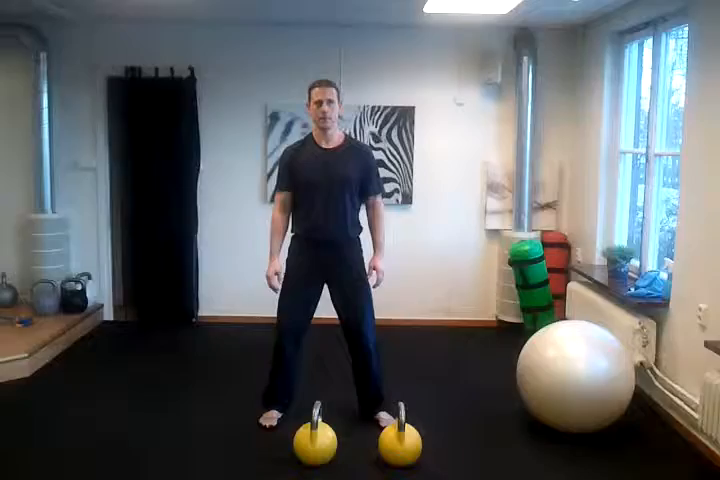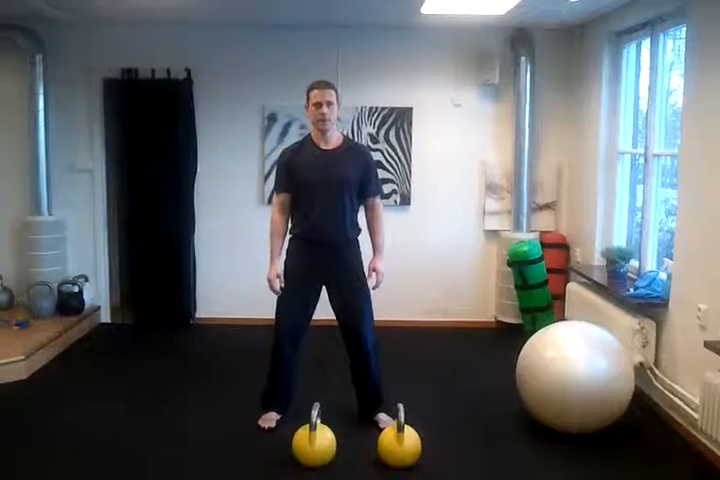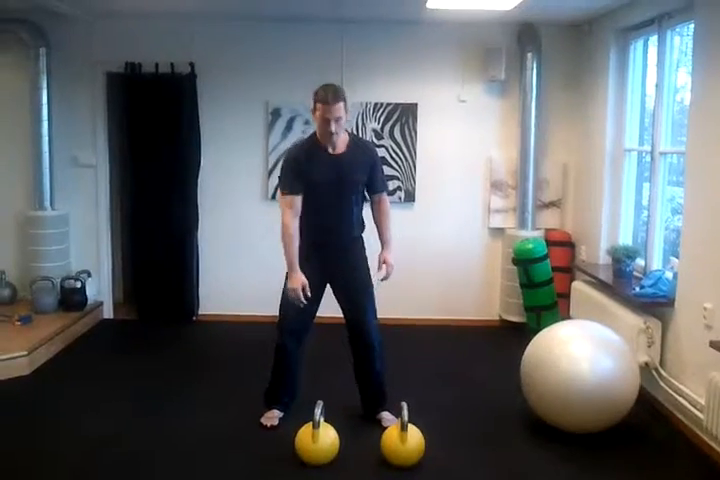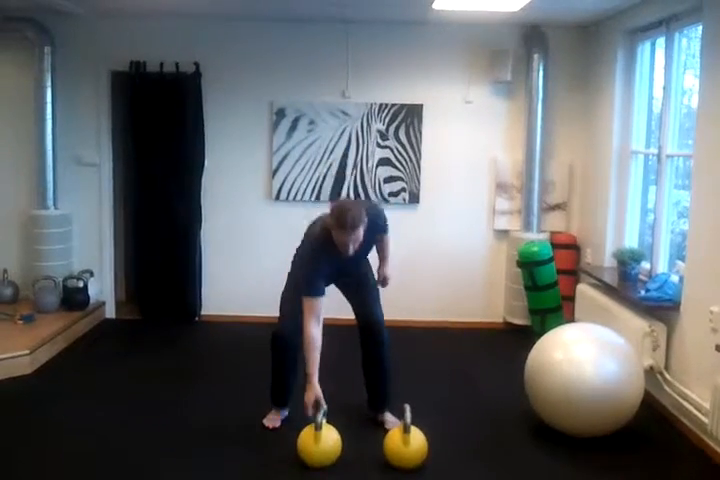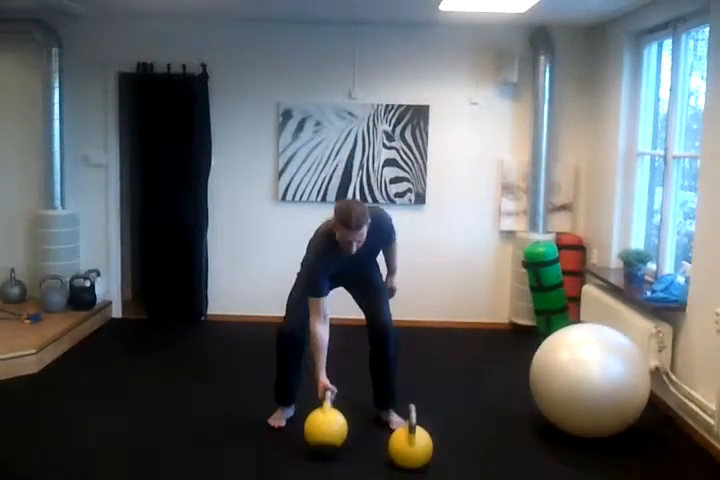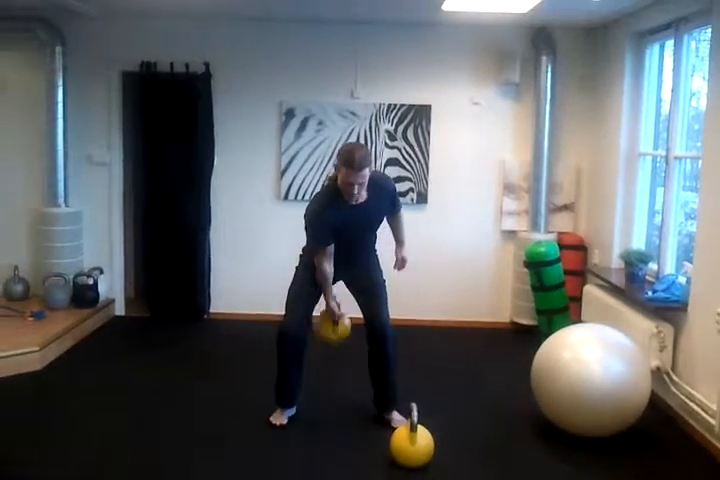
dt=0.4s
person 1, frame 1
left shoulder: (361, 155)
right shoulder: (294, 156)
left elbow: (374, 205)
right elbow: (281, 209)
left wrist: (378, 253)
right wrist: (274, 257)
left hip: (347, 253)
right hip: (304, 253)
left knee: (361, 331)
right knee: (289, 330)
left ankle: (373, 405)
right ankle: (276, 403)
person 1, frame 2
left shoulder: (359, 155)
right shoulder: (292, 157)
left elbow: (373, 207)
right elbow: (280, 211)
left wrist: (378, 255)
right wrist: (275, 260)
left hip: (345, 255)
right hip: (302, 255)
left knee: (360, 333)
right knee: (287, 332)
left ankle: (372, 407)
right ankle: (274, 405)
person 1, frame 3
left shoulder: (366, 153)
right shoulder: (297, 156)
left elbow: (379, 199)
right elbow: (289, 214)
left wrist: (386, 246)
right wrist: (294, 270)
left hip: (351, 254)
right hip: (308, 254)
left knee: (365, 329)
right knee: (291, 328)
left ankle: (376, 406)
right ankle: (277, 403)
person 1, frame 4
left shoulder: (373, 215)
right shoulder: (314, 247)
right elbow: (313, 323)
left wrist: (384, 264)
right wrist: (312, 382)
left hip: (357, 269)
right hip: (310, 268)
left knee: (374, 326)
right knee: (285, 333)
left ankle: (380, 407)
right ankle: (280, 405)
person 1, frame 5
left shoulder: (380, 221)
right shoulder: (319, 250)
left elbow: (390, 243)
right elbow: (318, 320)
left wrist: (391, 274)
right wrist: (320, 374)
left hip: (364, 271)
right hip: (320, 276)
left knee: (383, 329)
right knee: (290, 330)
left ankle: (386, 407)
right ankle: (285, 404)
person 1, frame 6
left shoulder: (384, 186)
right shoulder: (321, 206)
left elbow: (395, 213)
right elbow: (323, 260)
left wrist: (400, 246)
right wrist: (329, 300)
left hip: (363, 259)
right hip: (320, 260)
left knee: (381, 328)
right knee: (291, 330)
left ankle: (387, 407)
right ankle: (286, 403)
